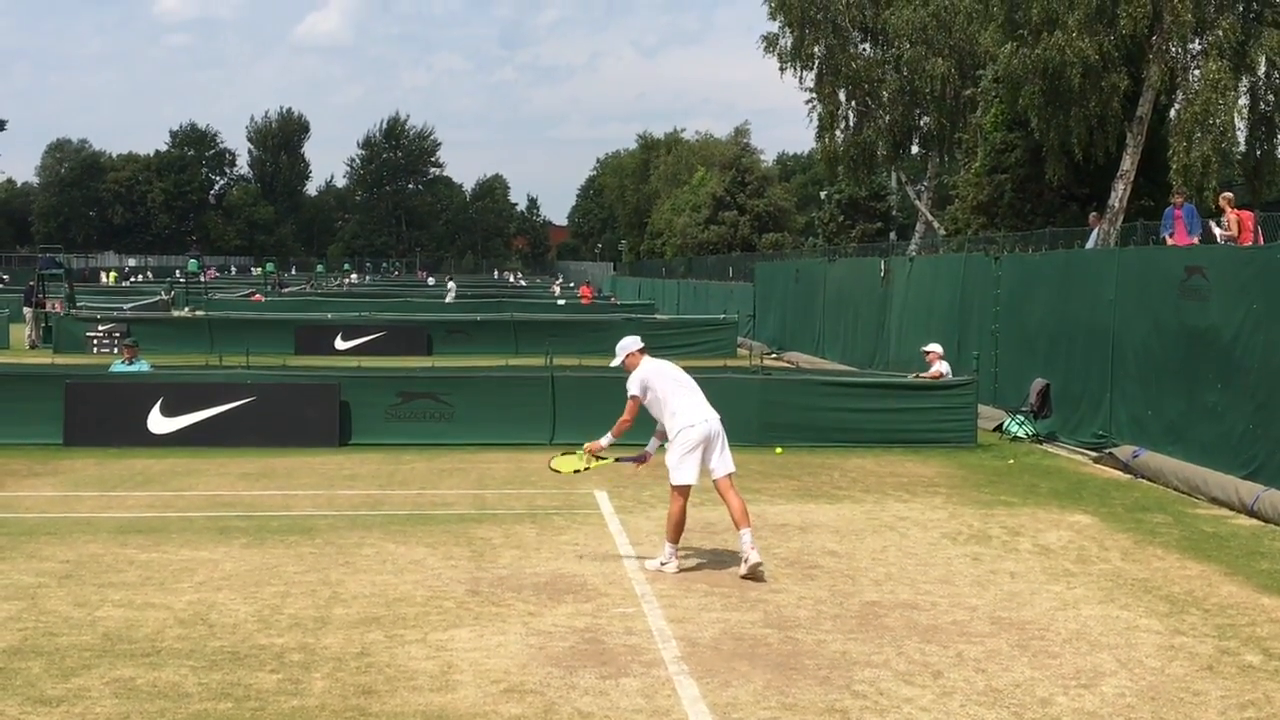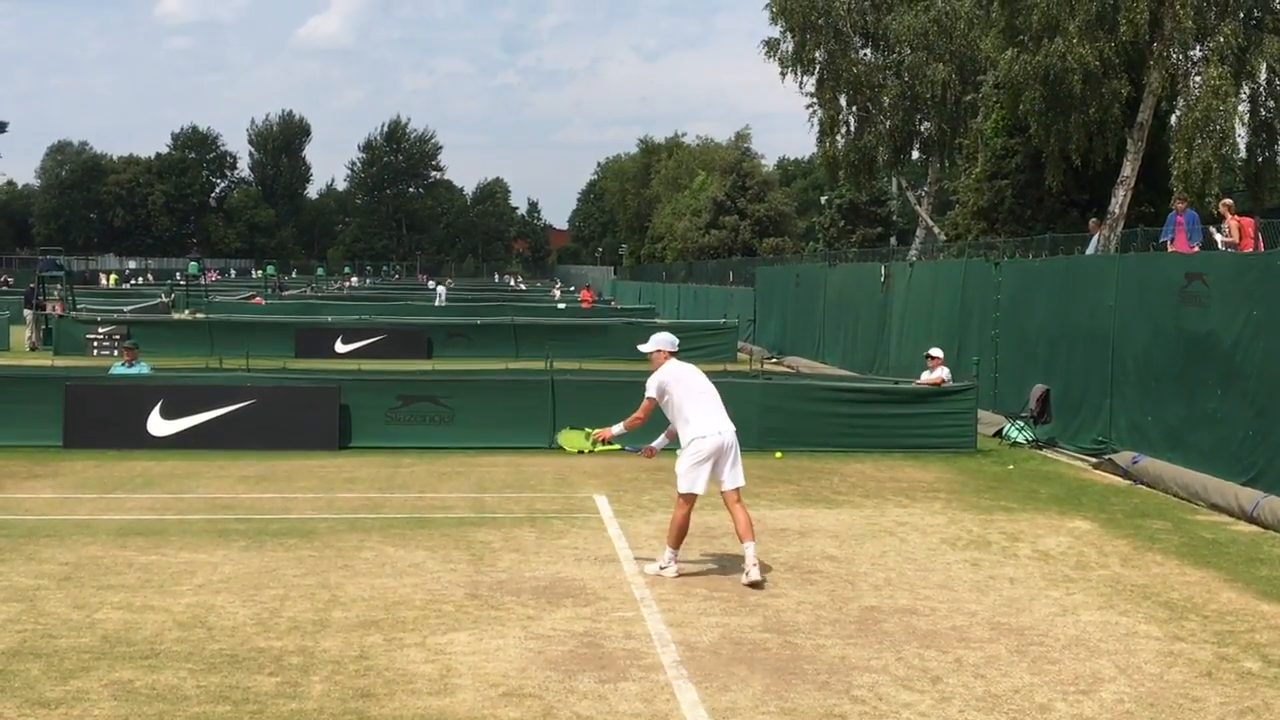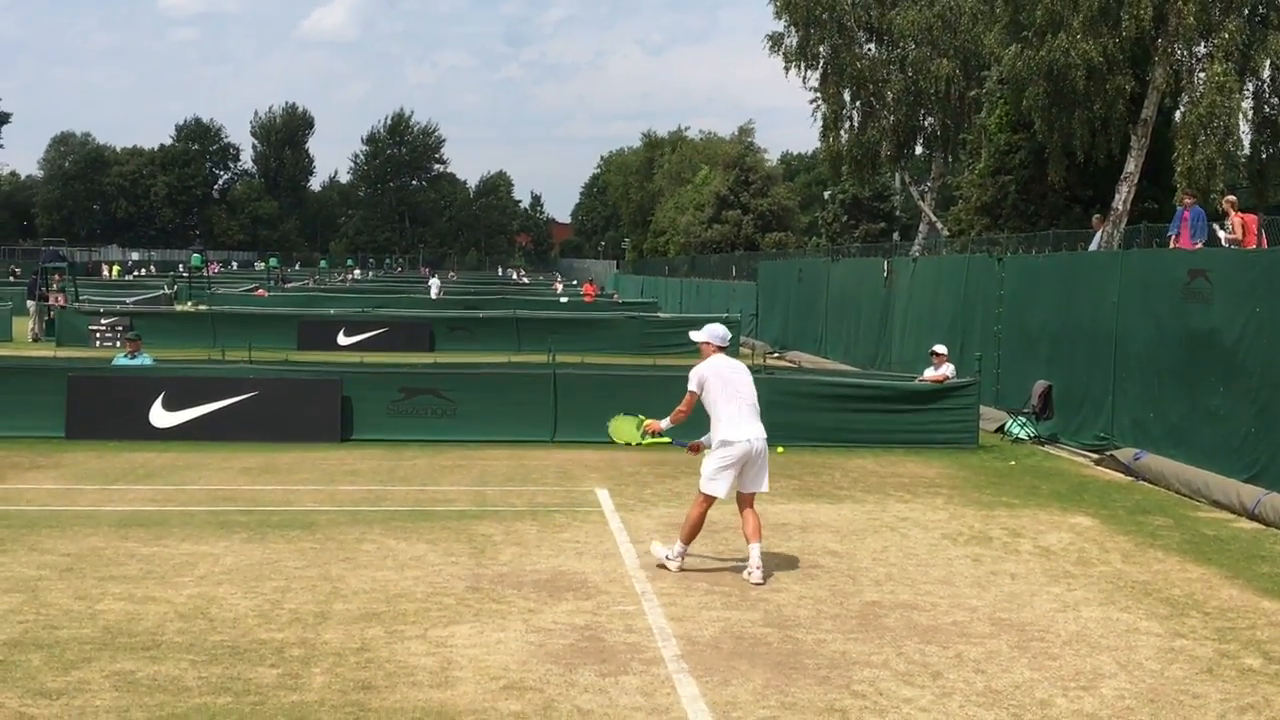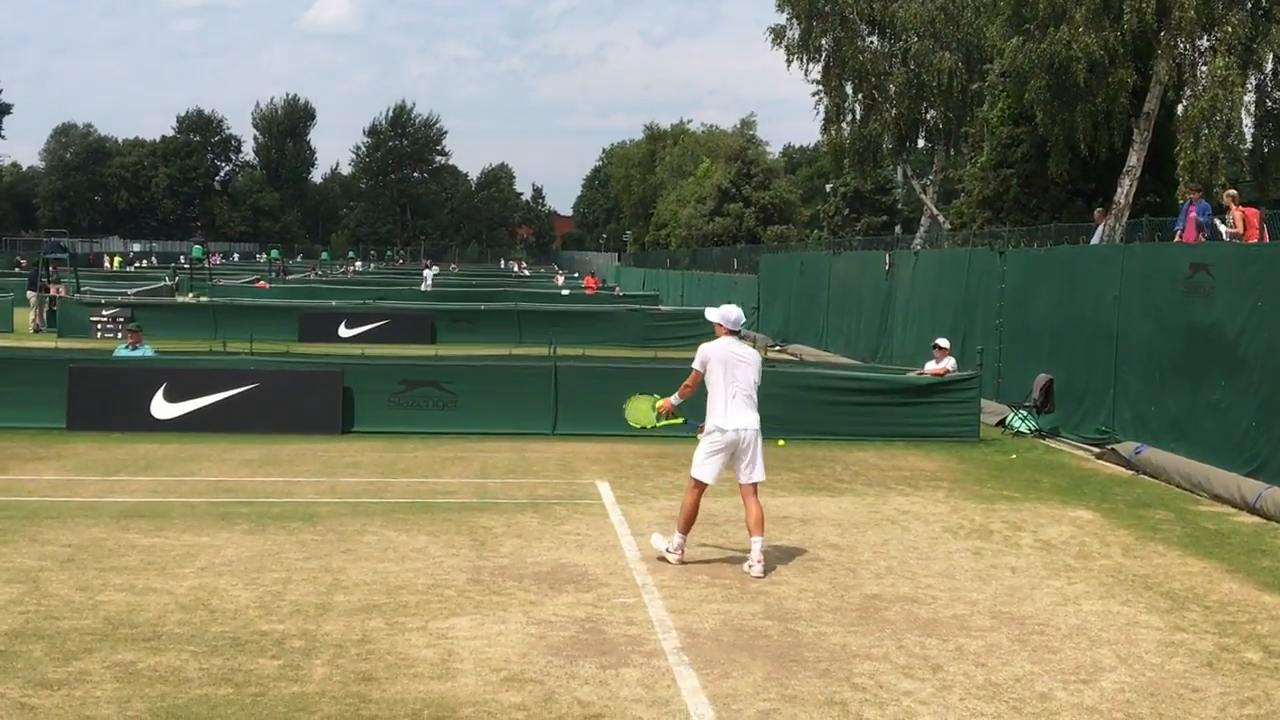
dt=0.4s
person 1, frame 1
left shoulder: (638, 375)
right shoulder: (665, 366)
left elbow: (627, 419)
left wrist: (603, 442)
right wrist: (650, 450)
left hip: (689, 430)
right hip: (712, 422)
left knee: (678, 496)
right knee: (728, 489)
left ankle: (669, 558)
right ankle: (749, 549)
person 1, frame 2
left shoulder: (659, 376)
right shoulder: (691, 370)
left elbow: (640, 417)
left wrist: (613, 431)
right wrist: (657, 445)
left hip: (701, 440)
right hip: (726, 434)
left knee: (684, 503)
right knee: (734, 502)
left ankle: (669, 563)
right ankle: (752, 565)
person 1, frame 3
left shoulder: (701, 370)
right shoulder: (741, 368)
left elbow: (684, 411)
left wrist: (662, 425)
right wrist: (706, 441)
left hip: (731, 444)
right hip: (757, 440)
left knee: (703, 501)
right knee: (747, 505)
left ankle: (675, 555)
right ankle: (755, 565)
person 1, frame 4
left shoulder: (708, 349)
right shoulder: (754, 355)
left elbow: (690, 386)
left wrist: (672, 401)
left hip: (721, 431)
right hip: (750, 429)
left knee: (695, 488)
right knee: (750, 495)
left ankle: (675, 548)
right ankle: (756, 558)
